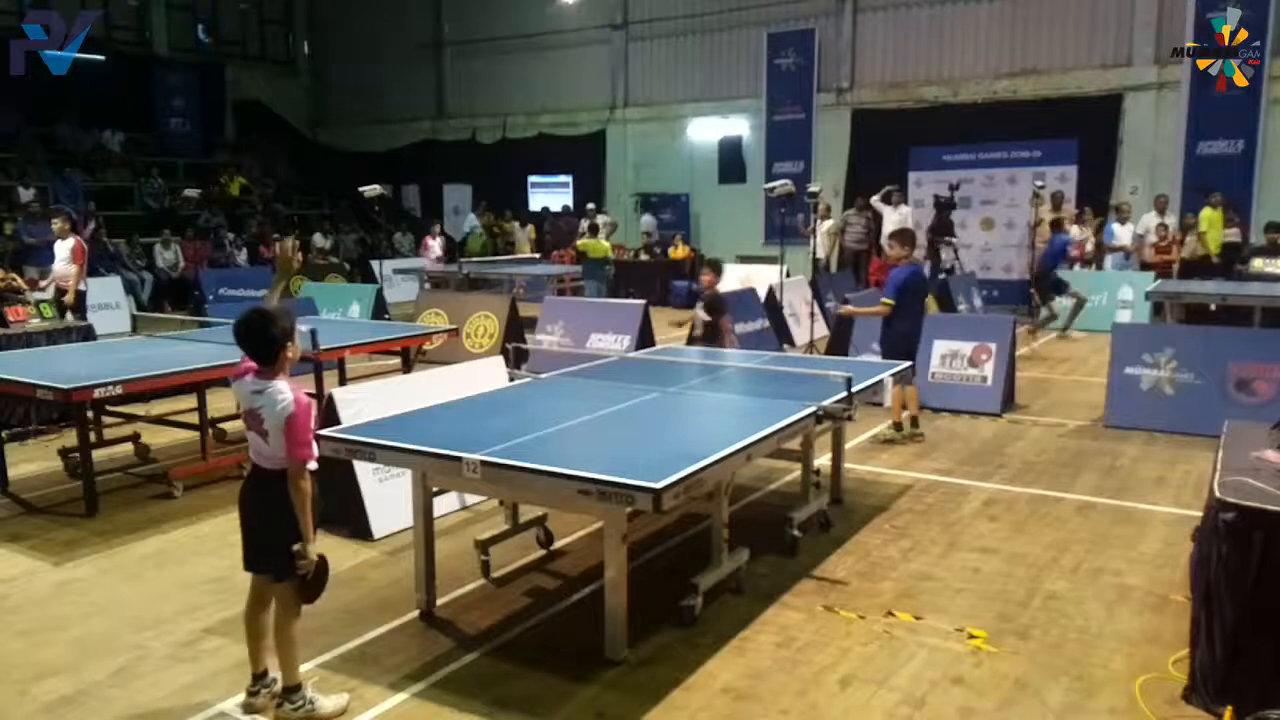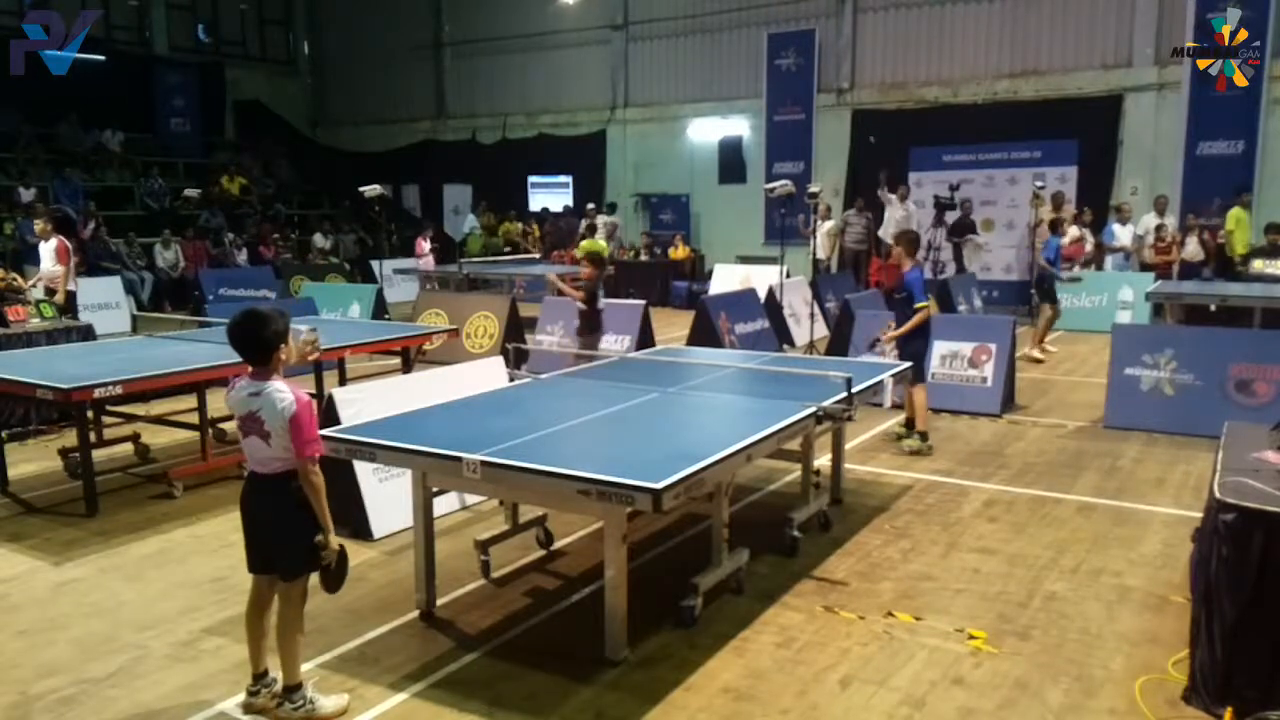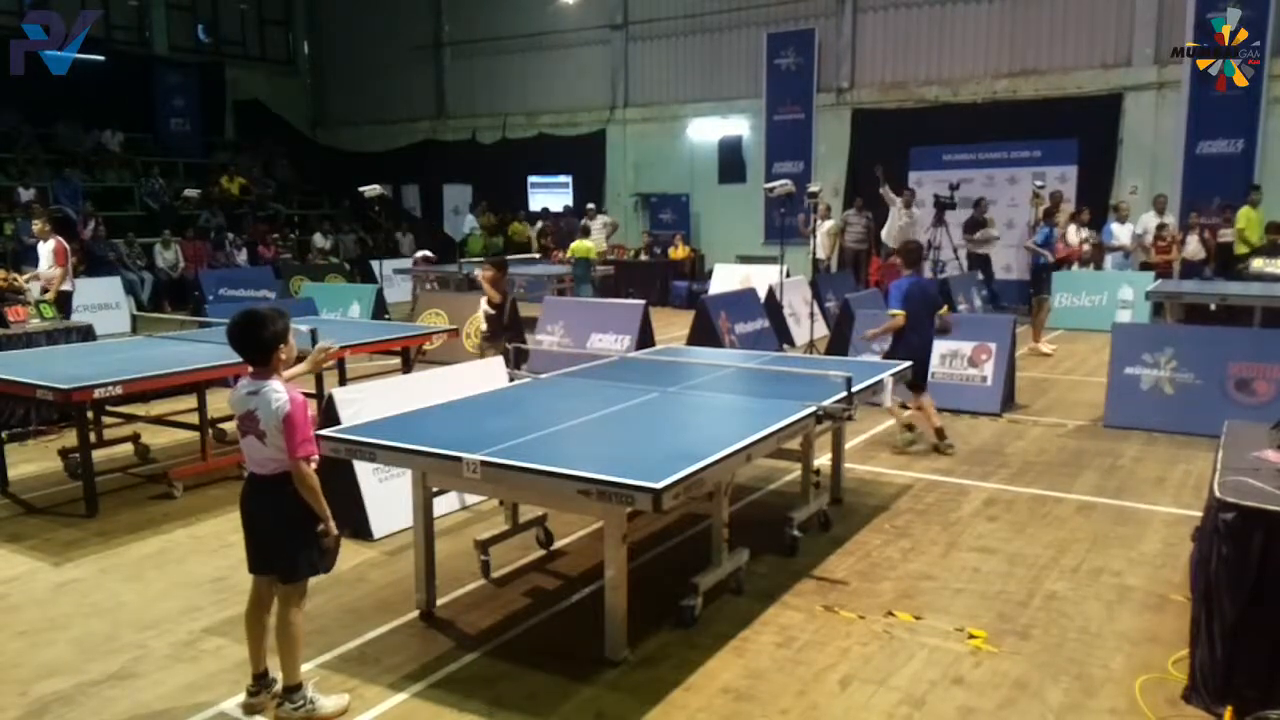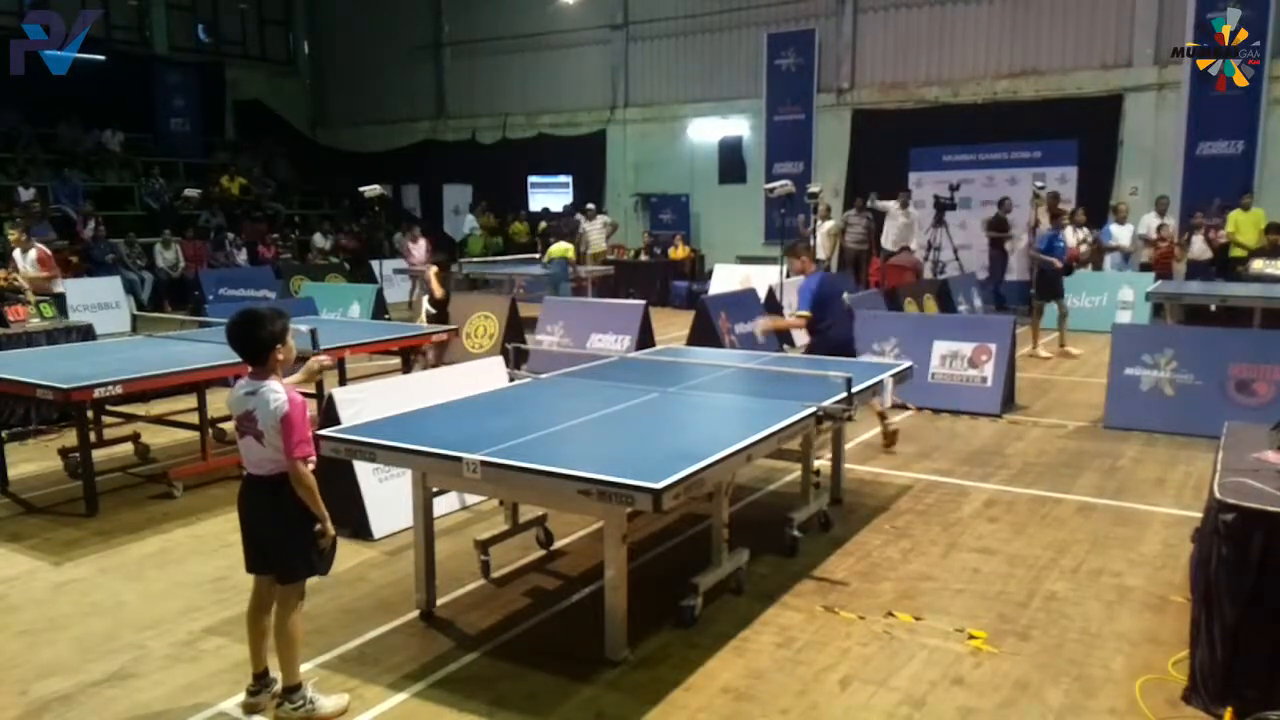
dt=0.7s
person 1, frame 1
left shoulder: (245, 377)
right shoulder: (294, 403)
left elbow: (256, 341)
right elbow: (299, 478)
right wrist: (308, 537)
left hip: (255, 489)
right hip: (281, 497)
left knee: (261, 591)
right knee: (288, 601)
left ankle: (258, 685)
person 1, frame 2
left shoulder: (236, 392)
right shoulder: (296, 402)
right elbow: (308, 472)
left wrist: (289, 362)
right wrist: (328, 528)
left hip: (255, 492)
right hip: (288, 498)
left knee: (262, 591)
right knee: (292, 599)
left ankle: (260, 684)
person 1, frame 3
left shoulder: (241, 390)
right shoulder: (291, 403)
right elbow: (301, 472)
left wrist: (307, 366)
right wrist: (327, 518)
left hip: (254, 493)
right hip: (286, 499)
left knee: (261, 592)
right knee: (291, 600)
left ankle: (259, 684)
person 1, frame 4
left shoulder: (239, 391)
right shoulder: (290, 402)
right elbow: (298, 471)
left wrist: (300, 377)
right wrist: (324, 518)
left hip: (252, 493)
right hip: (284, 499)
left knee: (263, 593)
right knee: (289, 600)
left ankle: (260, 684)
person 2, frame 1
left shoulder: (897, 274)
right shoulder: (919, 272)
left elbow: (885, 309)
right elbow: (924, 306)
left wrist: (855, 311)
left hip: (896, 336)
right hip: (911, 334)
left knee: (895, 380)
right knee: (908, 379)
left ankle: (897, 429)
right ankle: (914, 426)
person 2, frame 2
left shoulder: (913, 277)
right shoulder: (907, 274)
left elbow: (924, 312)
left wrist: (897, 332)
right wrist: (895, 328)
left hip: (914, 339)
right hip: (909, 338)
left knee: (916, 384)
right knee: (910, 383)
left ankle: (922, 438)
right ankle: (909, 426)
person 2, frame 3
left shoulder: (898, 286)
right shoulder: (929, 286)
left elbow: (898, 320)
right elbow: (944, 317)
left wrist: (875, 333)
right wrist: (938, 328)
left hip: (905, 348)
right hip: (924, 349)
right knee: (919, 392)
left ankle: (908, 428)
right ankle: (942, 438)
person 2, frame 4
left shoulder: (808, 285)
right shoulder: (832, 279)
left elbow: (801, 322)
right elbow: (845, 305)
left wrist: (772, 325)
left hip: (825, 343)
right hip: (845, 339)
right ankle: (884, 421)
